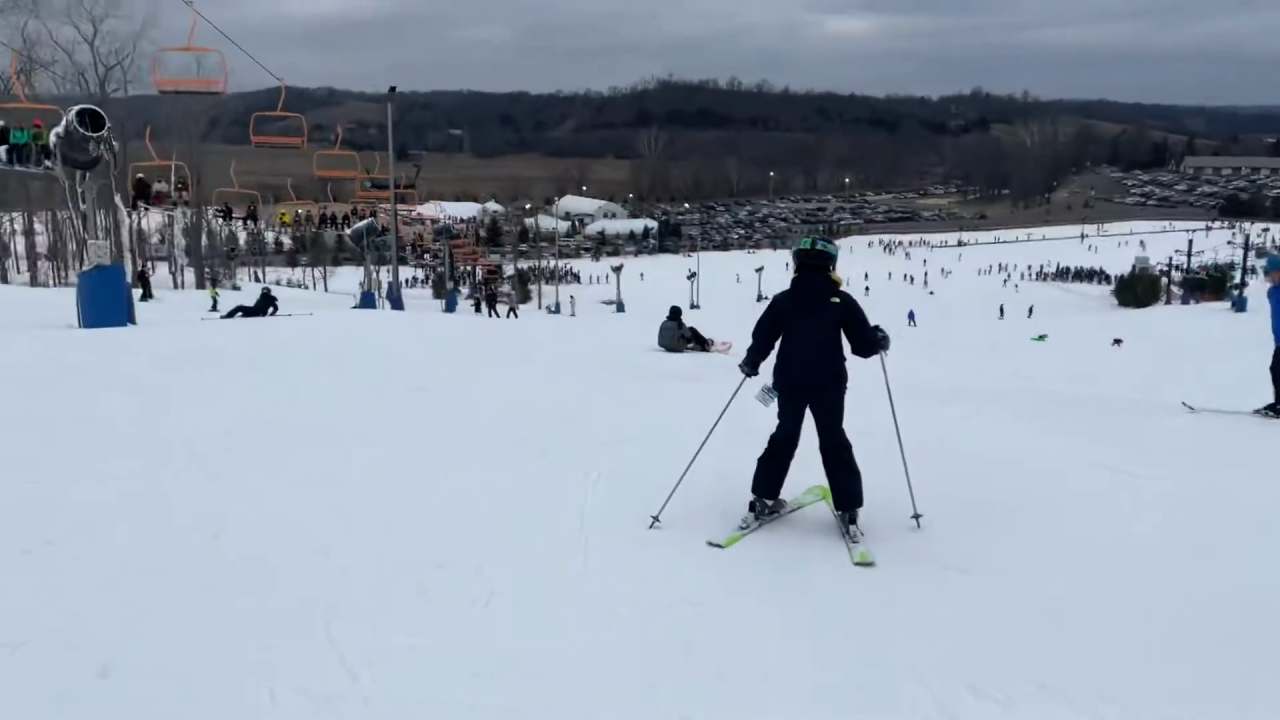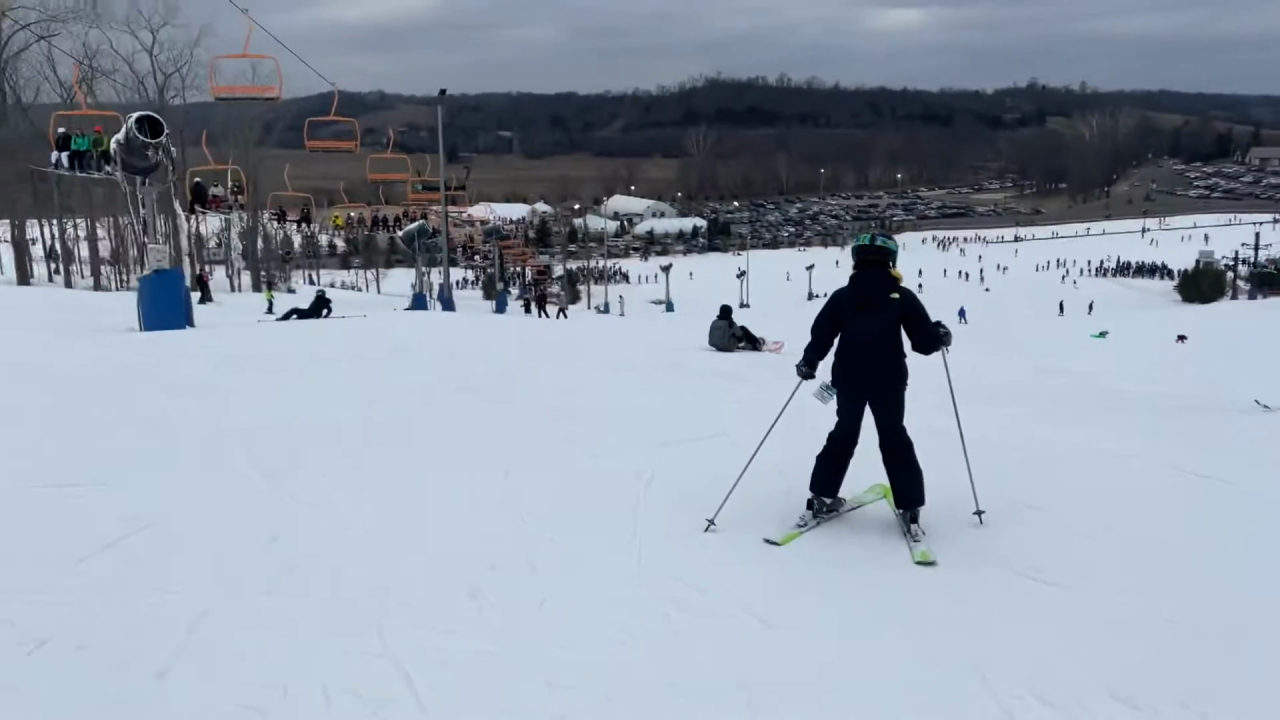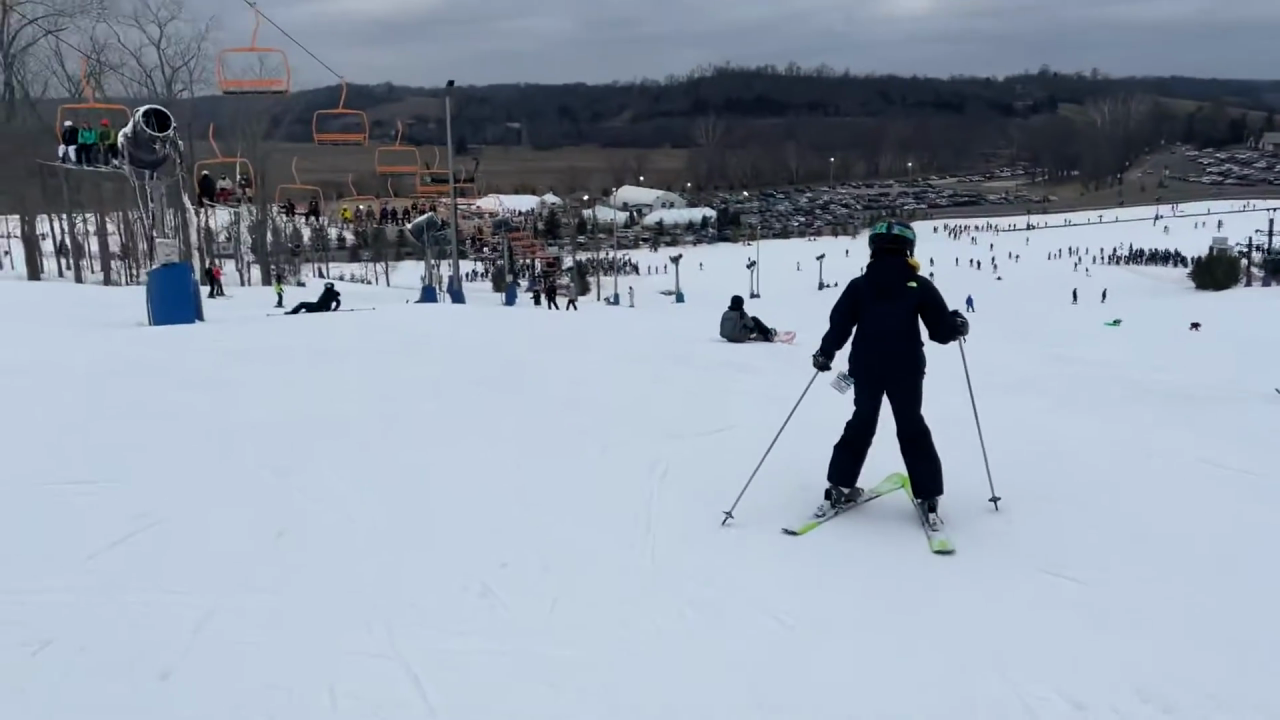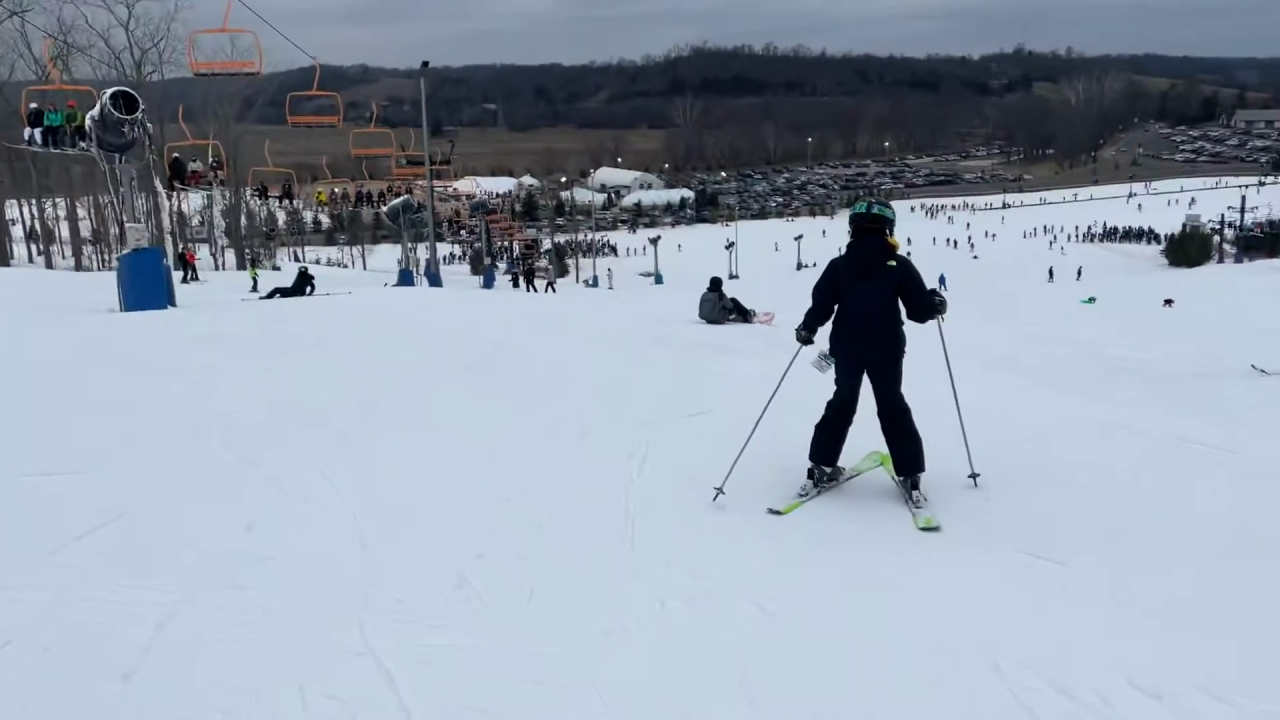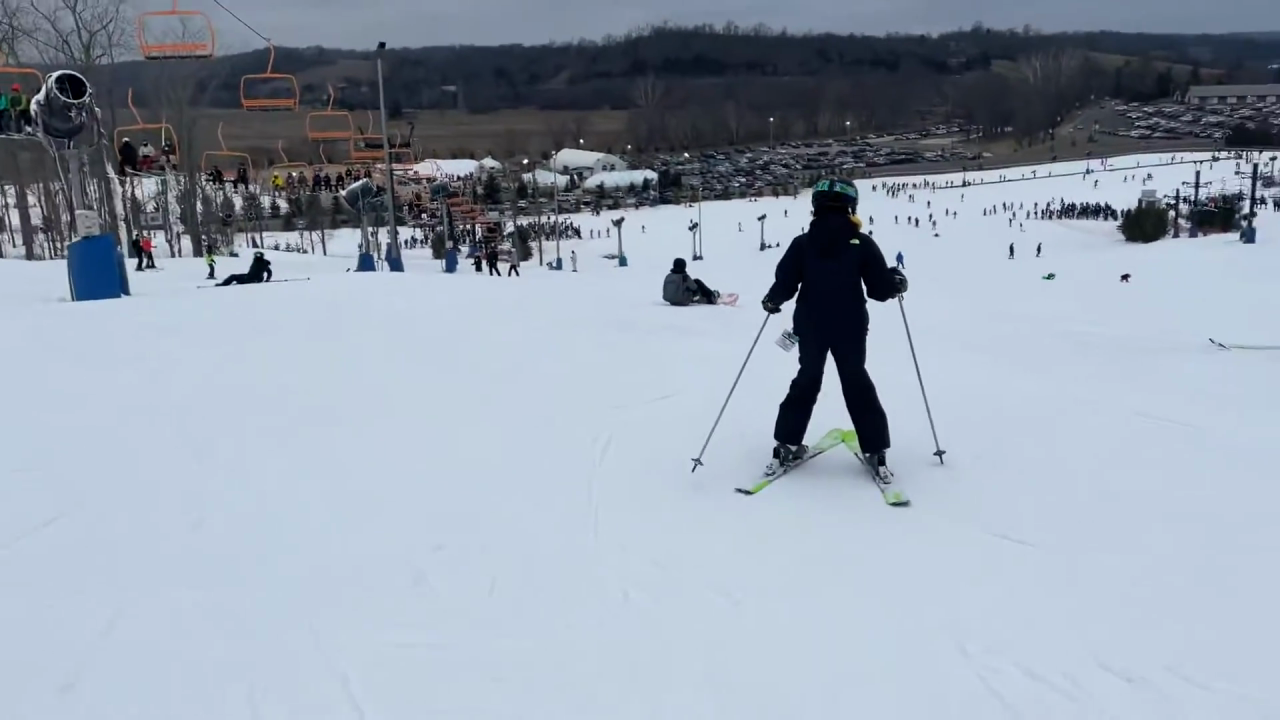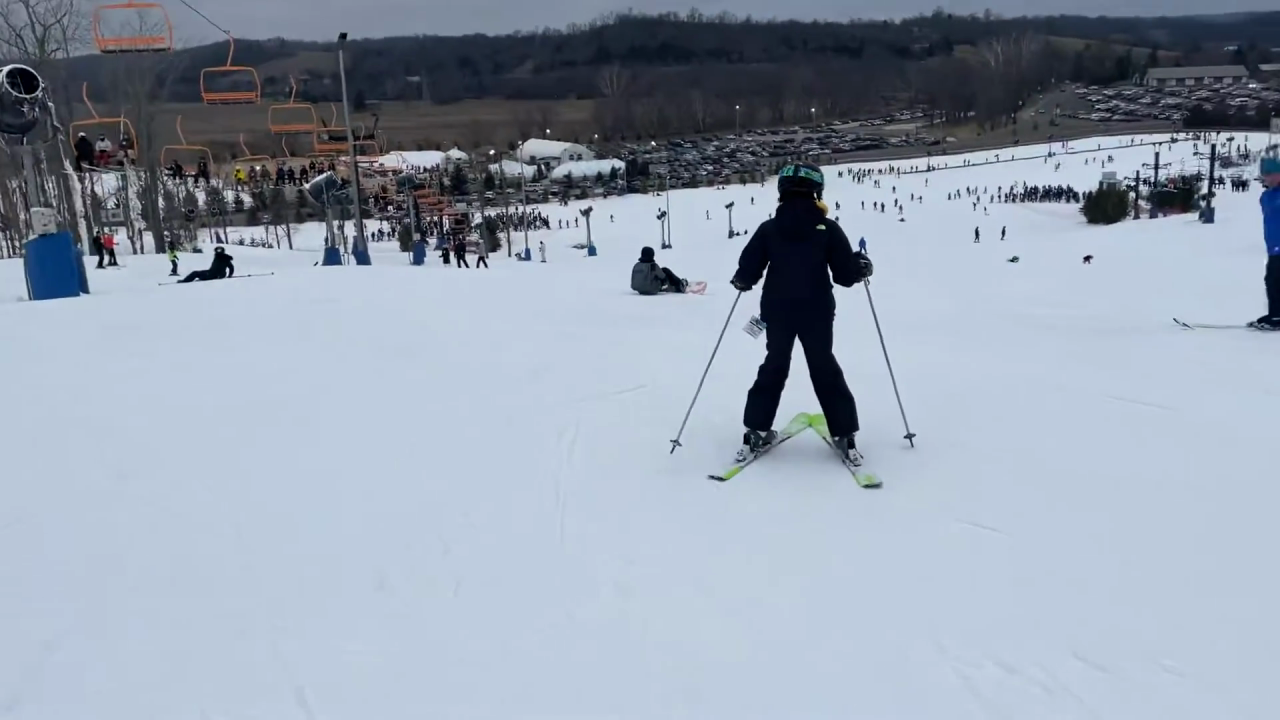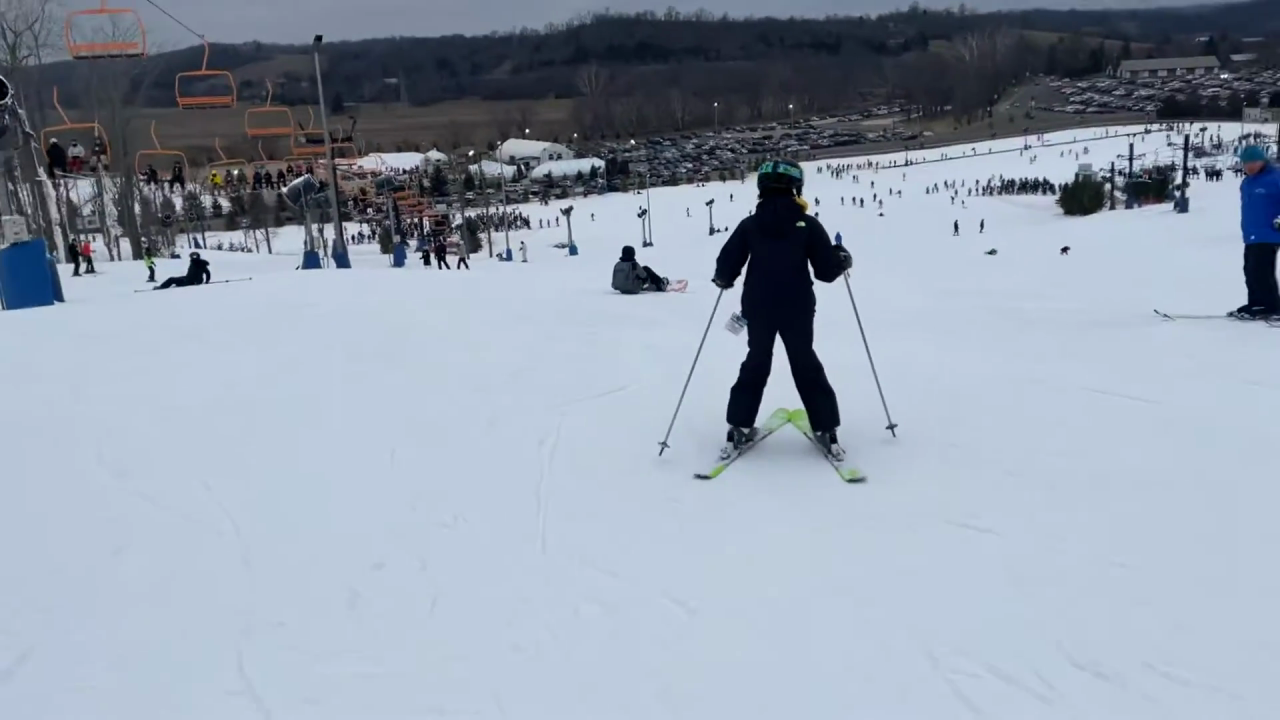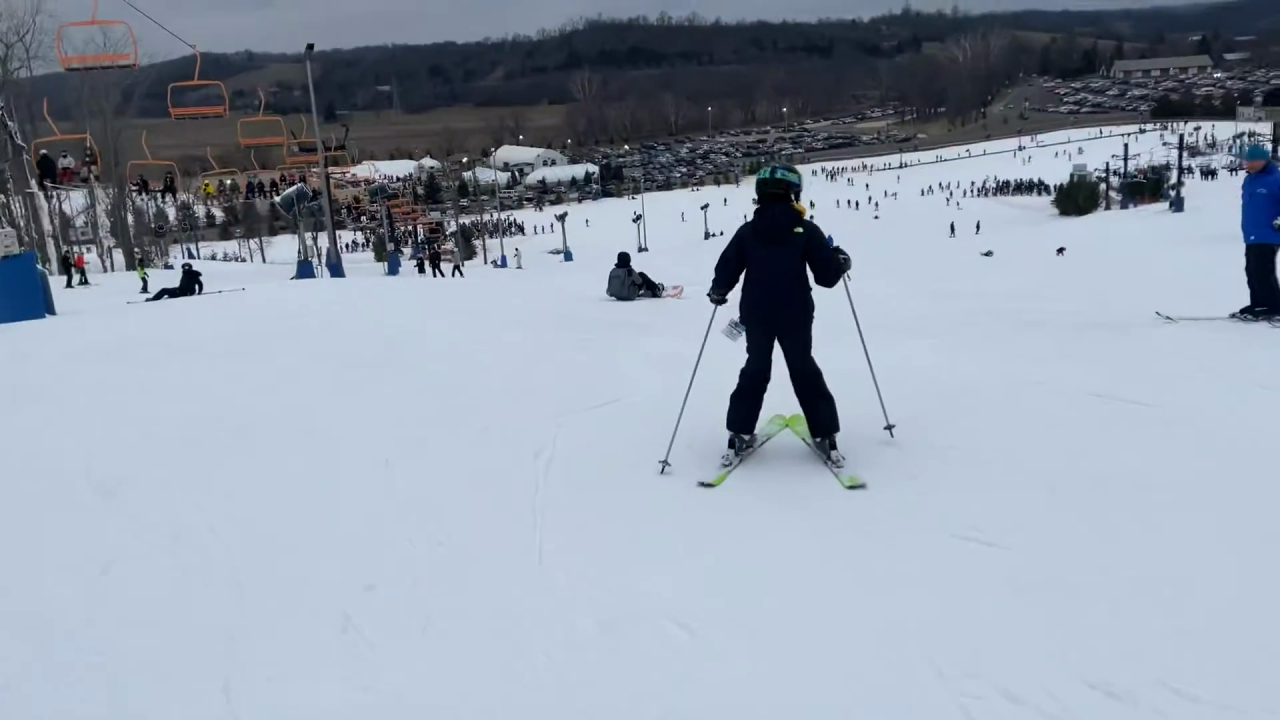
dt=0.1s
person 1, frame 1
left shoulder: (783, 300)
right shoulder: (842, 301)
left elbow: (763, 338)
right elbow: (863, 345)
left wrist: (751, 363)
right wrist: (880, 341)
left hip: (789, 383)
right hip: (828, 385)
left knee: (784, 437)
right knee: (834, 442)
left ankle: (764, 499)
right ankle: (848, 510)
person 1, frame 2
left shoulder: (842, 296)
right shoulder: (902, 297)
left elbow: (821, 336)
right elbow: (924, 341)
left wrist: (808, 363)
right wrist: (942, 336)
left hip: (848, 380)
right hip: (888, 382)
left knee: (843, 434)
right knee: (895, 440)
left ankle: (821, 498)
right ankle: (909, 509)
person 1, frame 3
left shoulder: (859, 285)
right shoulder: (919, 285)
left elbow: (839, 325)
right elbow: (942, 330)
left wrist: (825, 353)
right wrist: (958, 325)
left hip: (865, 370)
right hip: (906, 371)
left knee: (861, 424)
right knee: (912, 429)
left ankle: (839, 488)
right ankle: (928, 498)
person 1, frame 4
left shoulder: (839, 264)
right shoulder: (899, 265)
left elbow: (821, 305)
right elbow: (919, 310)
left wrist: (807, 328)
right wrist: (936, 304)
left hip: (846, 349)
right hip: (886, 350)
left knee: (841, 403)
right knee: (893, 408)
left ankle: (821, 467)
right ankle: (910, 475)
person 1, frame 5
left shoulder: (802, 242)
right shoulder: (861, 243)
left elbow: (785, 283)
right elbow: (880, 289)
left wrist: (772, 300)
right wrist: (897, 283)
left hip: (810, 327)
right hip: (849, 328)
left knee: (806, 382)
right knee: (857, 385)
left ankle: (787, 445)
right ankle: (875, 452)
person 1, frame 6
left shoulder: (768, 228)
right shoulder: (828, 229)
left elbow: (749, 268)
right elbow: (846, 275)
left wrist: (741, 280)
right wrist: (862, 267)
left hip: (777, 312)
right hip: (817, 313)
left knee: (774, 366)
right knee: (825, 369)
left ankle: (756, 431)
right ankle: (845, 435)
person 1, frame 7
left shoulder: (748, 225)
right shoulder: (807, 225)
left elbow: (727, 266)
right elbow: (826, 270)
left wrist: (723, 278)
right wrist: (841, 260)
left hip: (758, 309)
right hip: (797, 310)
left knee: (756, 363)
right knee: (806, 366)
left ankle: (740, 428)
right ankle: (826, 430)
person 1, frame 8
left shoulder: (747, 232)
right shoulder: (807, 231)
left elbow: (726, 271)
right elbow: (826, 276)
left wrist: (718, 293)
right wrist: (840, 263)
left hip: (756, 316)
right hip: (795, 316)
left knee: (755, 370)
right knee: (805, 371)
left ankle: (740, 435)
right ankle: (825, 437)
